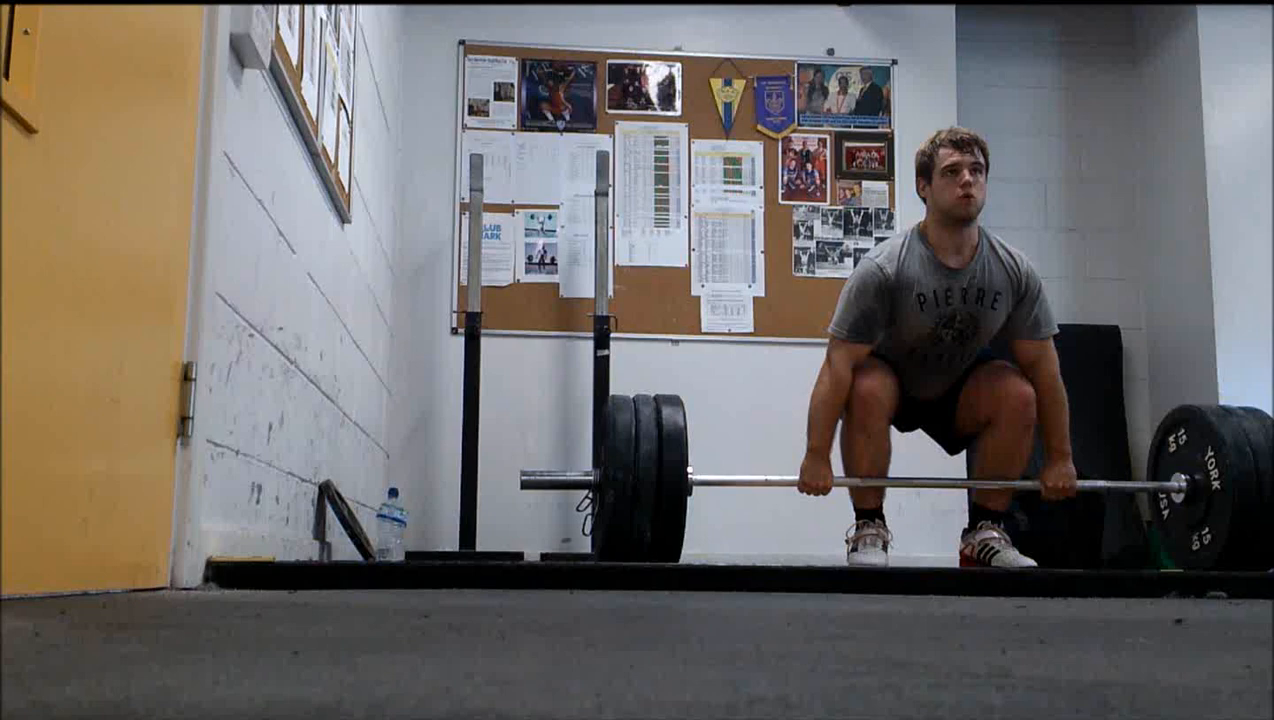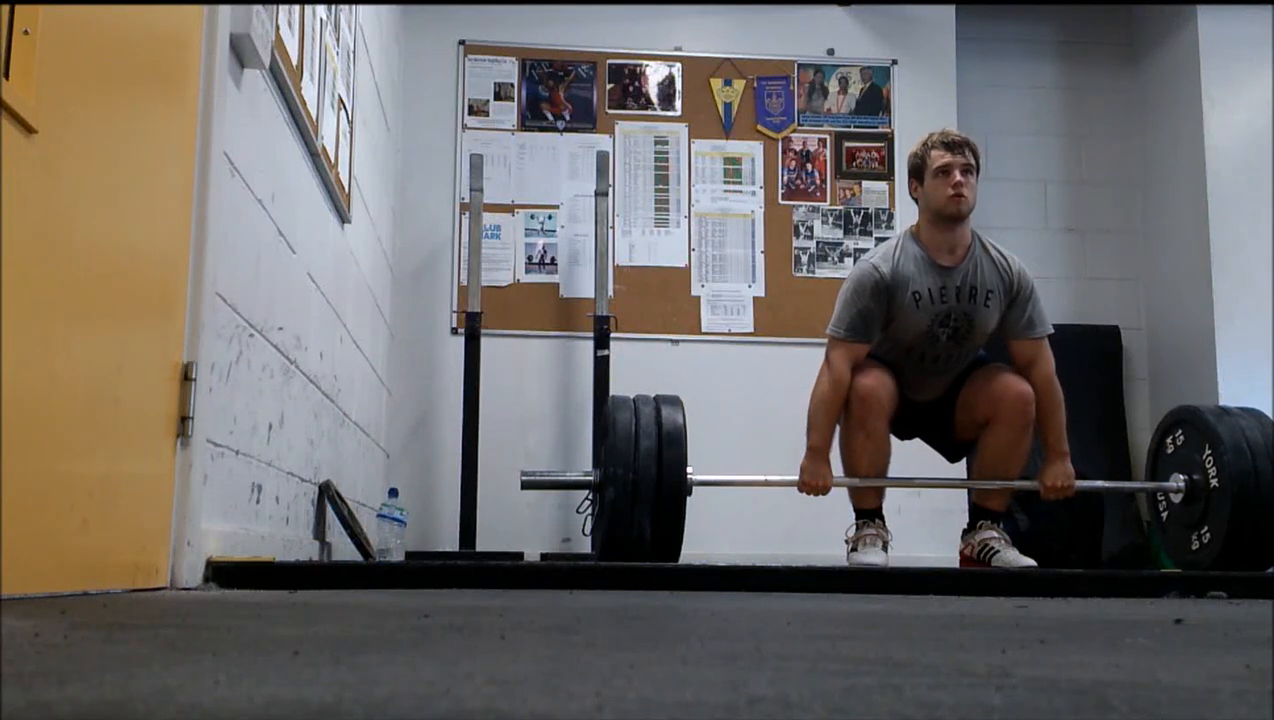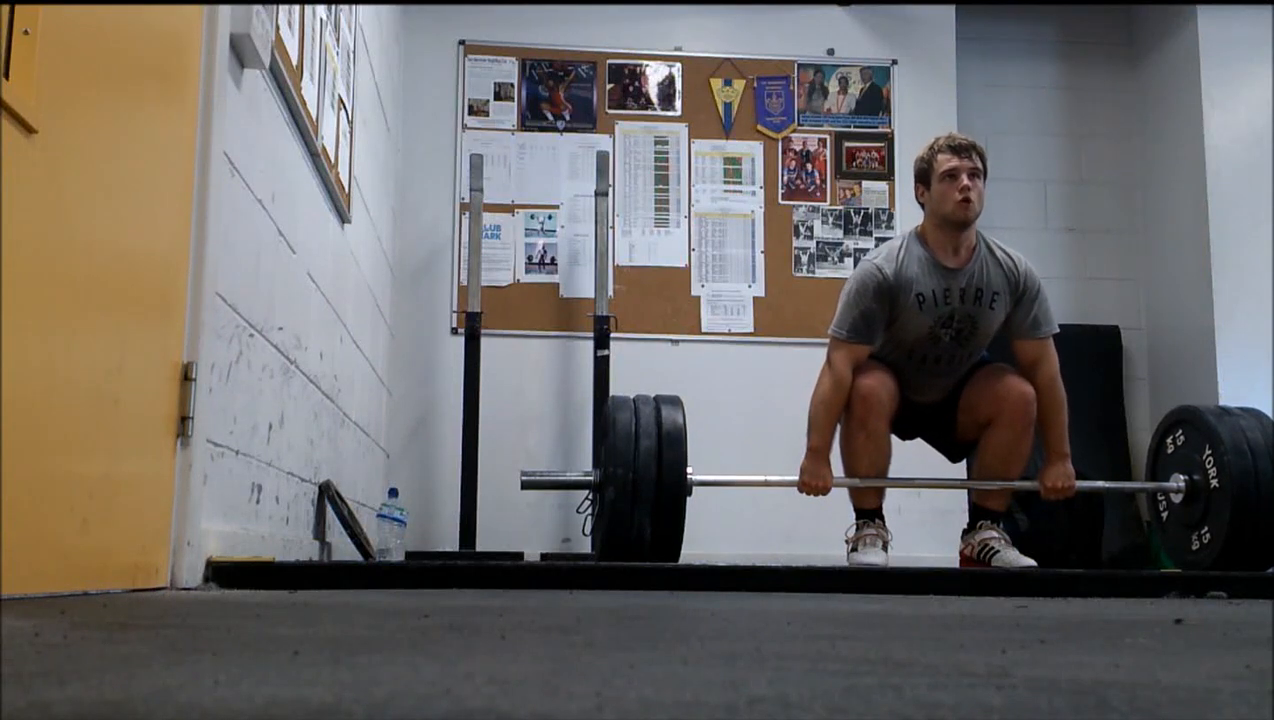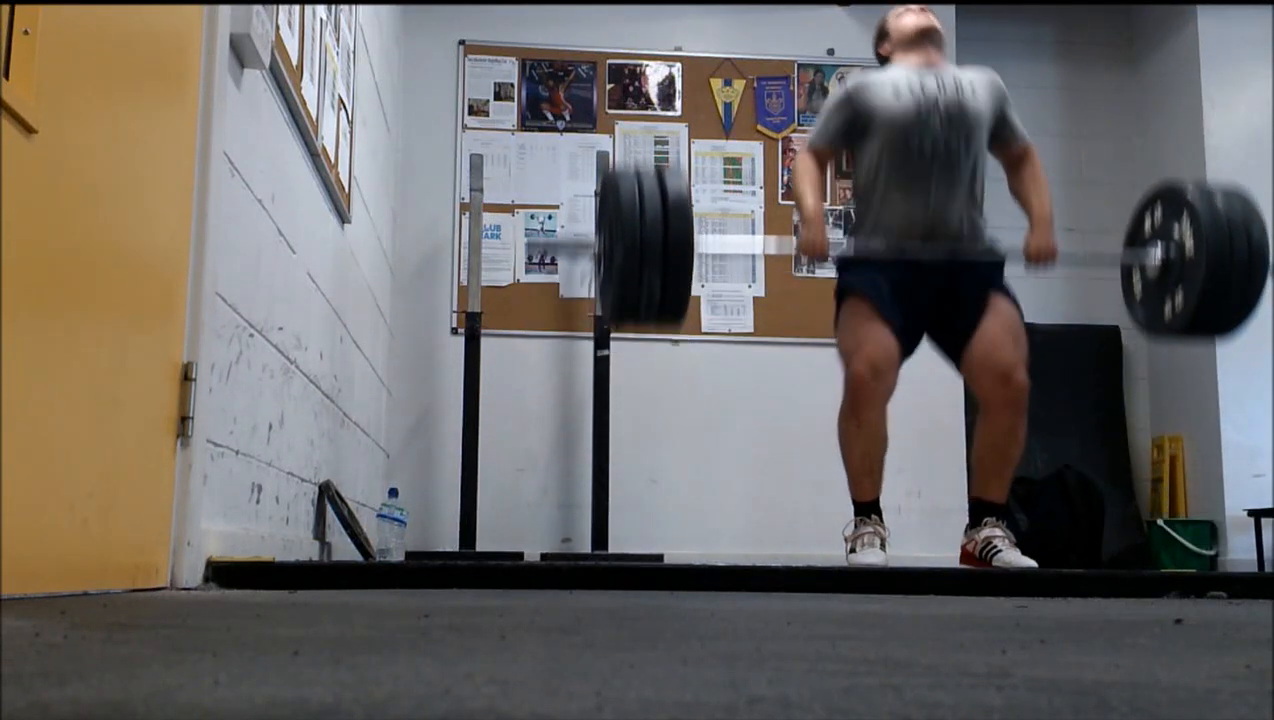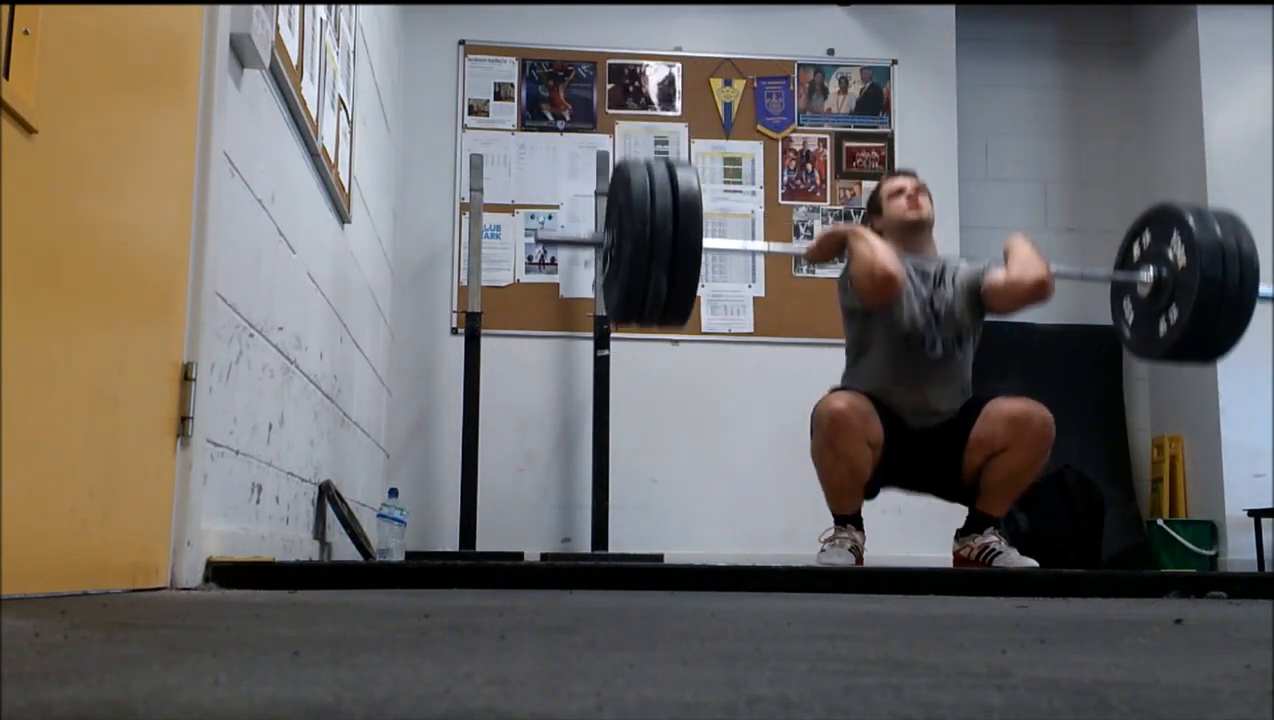
dt=1s
person 1, frame 1
left shoulder: (1015, 271)
right shoulder: (884, 268)
left elbow: (1043, 366)
right elbow: (839, 364)
left wrist: (1059, 458)
right wrist: (816, 457)
left hip: (958, 386)
right hip: (890, 379)
left knee: (1019, 396)
right knee: (866, 390)
left ankle: (983, 533)
right ankle: (868, 530)
person 1, frame 2
left shoulder: (1006, 272)
right shoulder: (880, 269)
left elbow: (1038, 365)
right elbow: (837, 364)
left wrist: (1057, 457)
right wrist: (815, 456)
left hip: (955, 393)
right hip: (888, 389)
left knee: (1017, 395)
right knee: (865, 389)
left ankle: (983, 532)
right ankle: (868, 529)
person 1, frame 3
left shoulder: (1013, 272)
right shoulder: (883, 270)
left elbow: (1042, 366)
right elbow: (839, 365)
left wrist: (1058, 458)
right wrist: (816, 457)
left hip: (957, 394)
right hip: (889, 392)
left knee: (1019, 397)
right knee: (866, 390)
left ankle: (983, 532)
right ankle: (868, 530)
person 1, frame 4
left shoulder: (983, 84)
right shoulder: (866, 86)
left elbow: (1022, 155)
right elbow: (810, 154)
left wrist: (1042, 226)
right wrist: (812, 220)
left hip: (965, 260)
right hip: (881, 260)
left knee: (1008, 383)
right knee: (868, 380)
left ankle: (986, 531)
right ankle: (867, 530)
person 1, frame 5
left shoulder: (968, 280)
right shoulder: (866, 273)
left elbow: (1035, 284)
right elbow: (886, 277)
left wrist: (1016, 245)
right wrist: (851, 236)
left hip: (946, 430)
right hip: (875, 430)
left knee: (1032, 424)
right knee: (837, 413)
left ankle: (977, 537)
right ankle: (846, 535)
